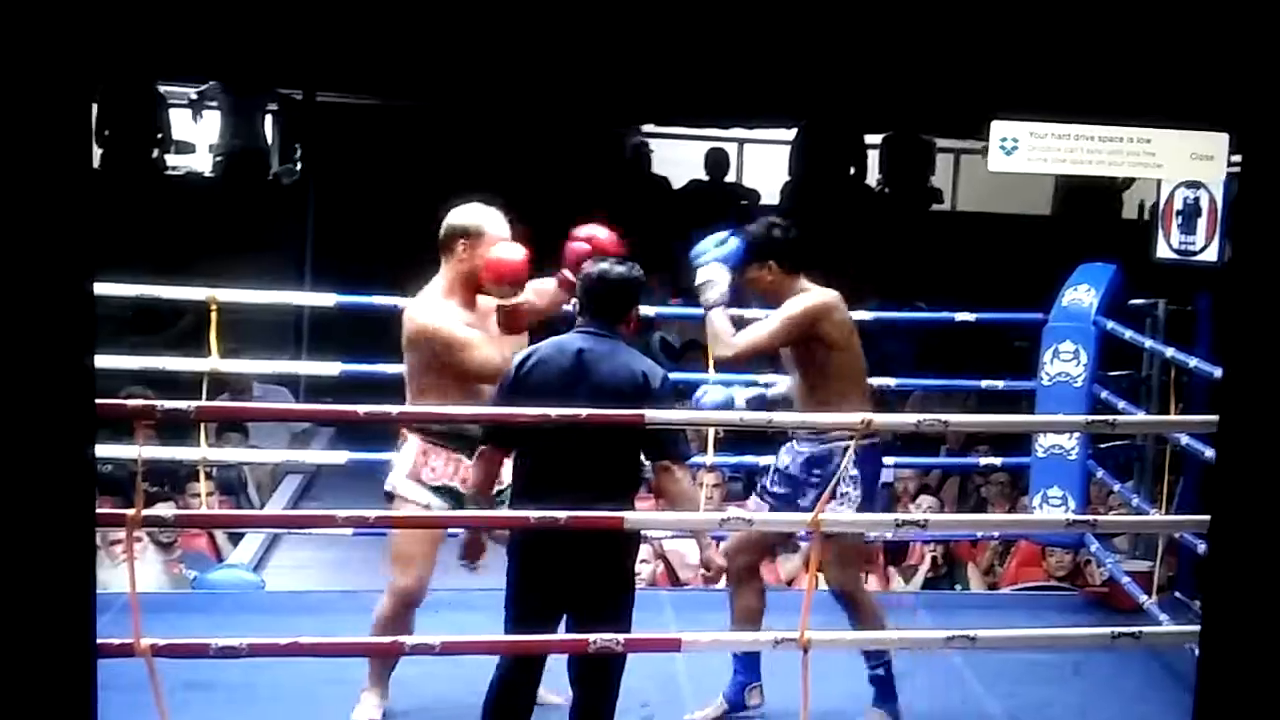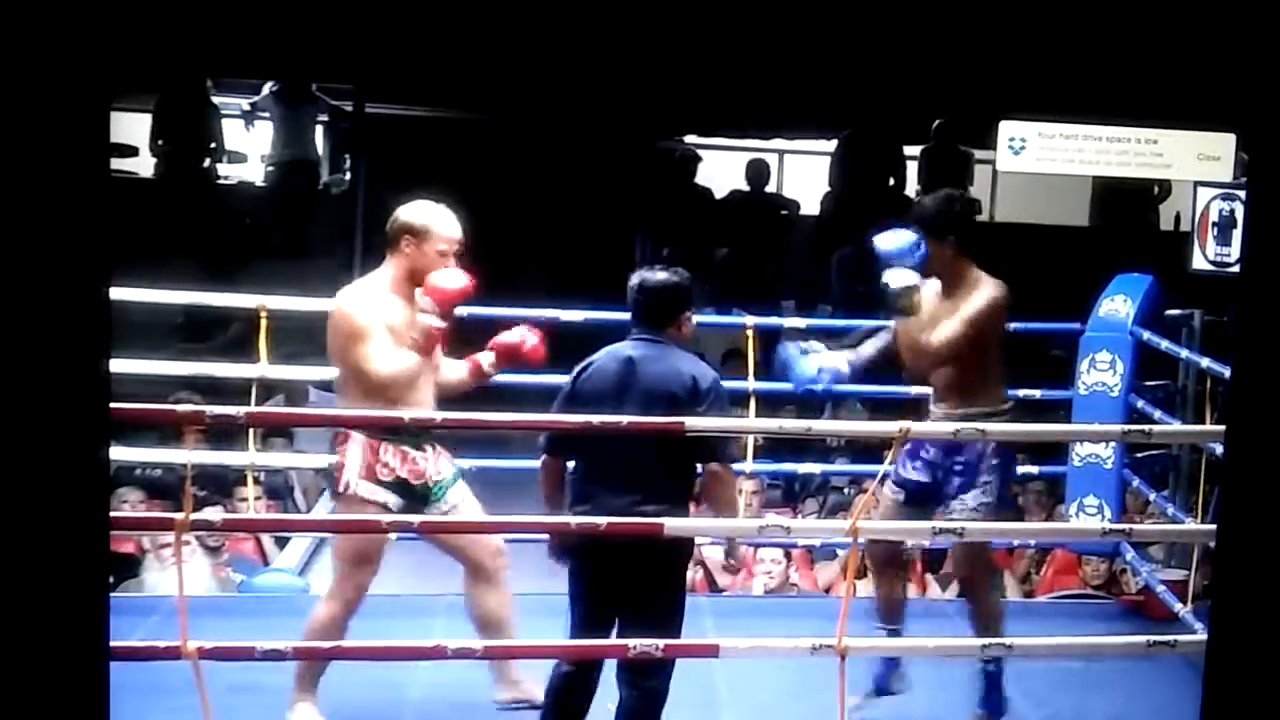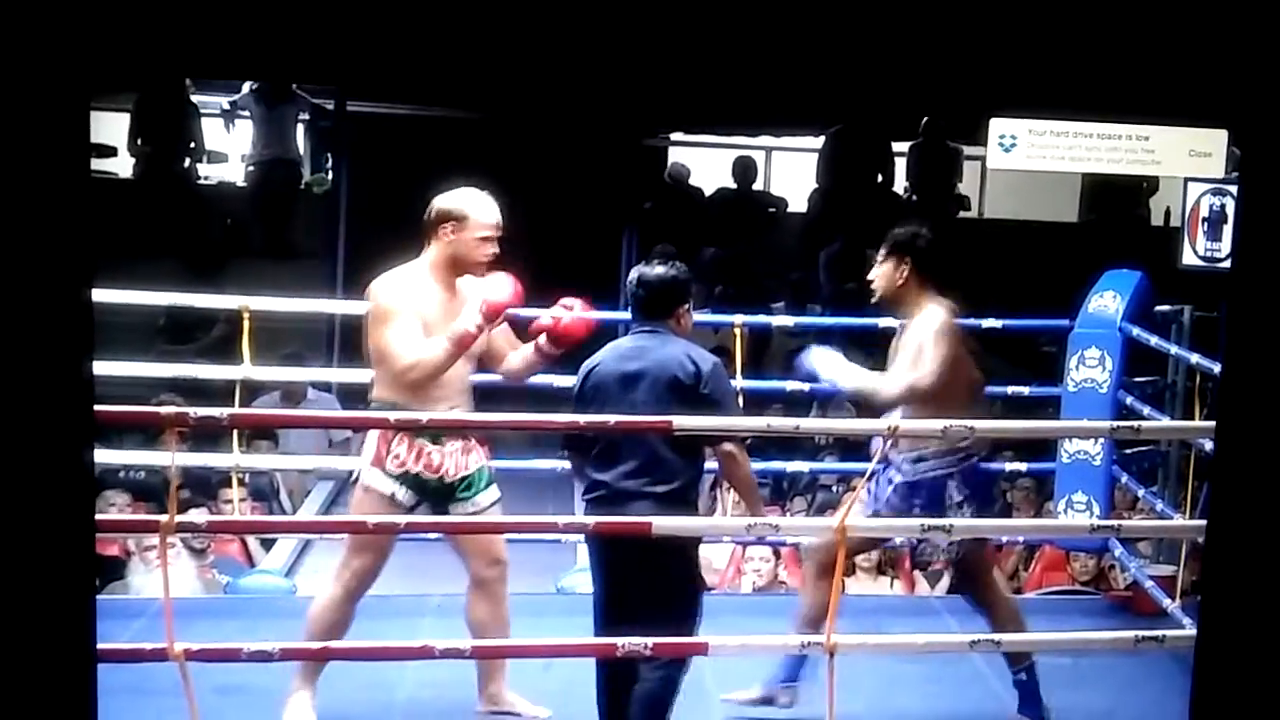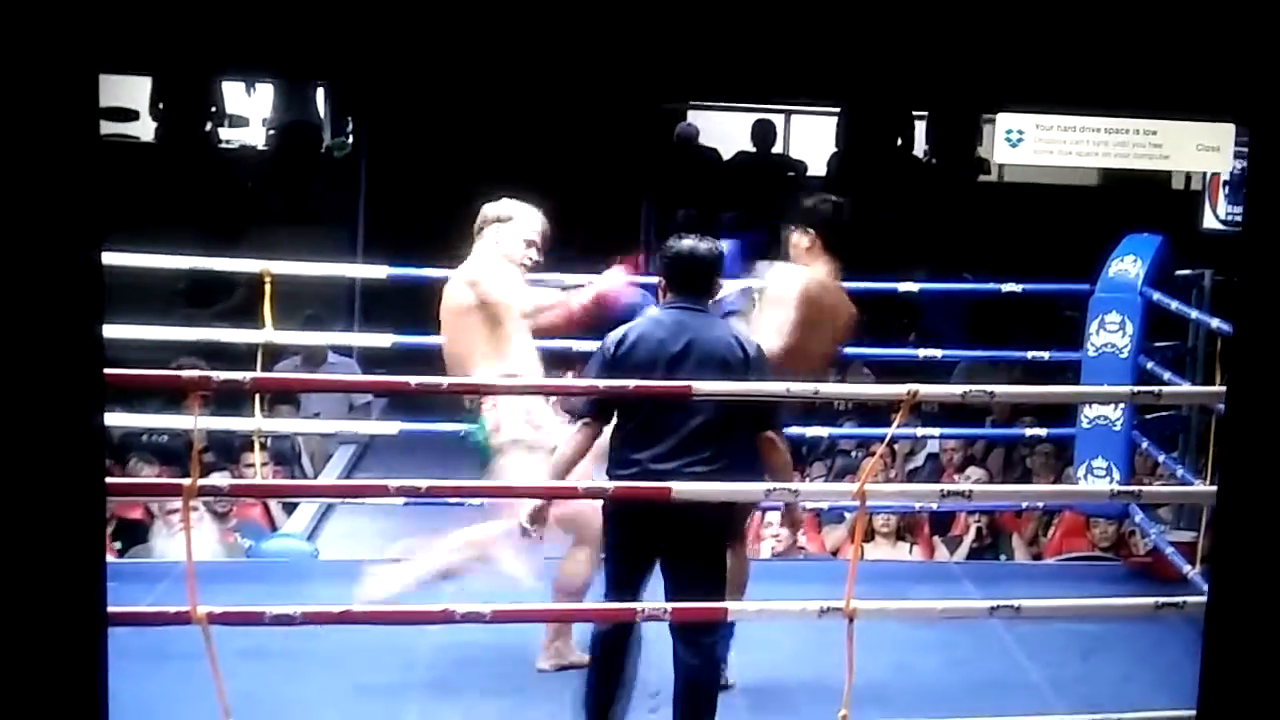
dt=0.7s
person 1, frame 1
left shoulder: (486, 297)
right shoulder: (431, 317)
right elbow: (500, 367)
left wrist: (568, 277)
right wrist: (516, 319)
right hip: (432, 457)
right knee: (407, 587)
person 1, frame 2
left shoulder: (422, 304)
right shoulder: (358, 303)
right elbow: (388, 383)
left wrist: (491, 360)
right wrist: (423, 343)
left hip: (427, 454)
right hip: (374, 455)
left knee: (489, 557)
right knee: (349, 588)
person 1, frame 3
left shoulder: (479, 292)
right shoulder: (393, 290)
left elbow: (508, 366)
right elbow: (409, 371)
left wrist: (546, 343)
right wrist: (460, 336)
left hip: (461, 449)
right hip: (399, 445)
left knee: (491, 567)
right knee: (356, 573)
person 1, frame 4
left shoulder: (495, 291)
right shoulder: (484, 272)
right elbow: (531, 306)
right wrist: (593, 295)
left hip: (529, 421)
right hip: (518, 414)
left knee: (588, 530)
left ankle: (558, 646)
person 2, frame 1
left shoulder: (810, 306)
right shoulder: (800, 307)
left elbow: (729, 351)
left wrist: (715, 296)
right wrist: (745, 397)
left hip: (845, 455)
right hip: (804, 452)
left knee: (845, 582)
right knee: (739, 555)
person 2, frame 2
left shoulder: (987, 296)
right shoulder: (930, 287)
left elbow: (921, 361)
right elbow: (897, 337)
left wrist: (904, 302)
right wrist: (844, 361)
left hip: (977, 445)
right hip: (932, 438)
left knee: (972, 575)
right knee: (881, 548)
right ankle: (888, 668)
person 2, frame 3
left shoulder: (934, 321)
right shoulder: (918, 323)
left elbow: (920, 387)
right elbow: (973, 385)
left wrist: (843, 371)
left hip: (944, 476)
right hip: (902, 471)
left knee: (981, 588)
right knee: (818, 559)
person 2, frame 4
left shoulder: (791, 278)
right shoulder: (847, 311)
left elbow: (771, 350)
left wrist: (738, 313)
right knee: (735, 534)
right ankle: (717, 659)
person 3, frame 1
left shoulder: (530, 362)
right shoulder: (646, 376)
left elbow: (491, 452)
right elbow: (670, 468)
right wrist: (702, 540)
left hip: (534, 530)
right hip: (606, 536)
left knee: (520, 655)
right knee: (596, 665)
person 3, frame 2
left shoulder: (589, 370)
right shoulder: (698, 379)
left elbow: (552, 462)
right elbow: (715, 469)
left hip: (591, 535)
right hip: (658, 539)
left knee: (581, 653)
right knee: (645, 668)
person 3, frame 3
left shoulder: (596, 365)
right shoulder: (698, 364)
left elbow: (574, 451)
right elbow: (727, 449)
right wrist: (758, 511)
left hip: (605, 520)
right hip: (667, 522)
left knee: (615, 642)
right knee: (666, 650)
person 3, frame 4
left shoulder: (625, 338)
right shoulder: (741, 347)
left elbow: (588, 424)
right elbow: (767, 436)
left hip: (631, 498)
right hip: (701, 503)
left knee: (616, 614)
right knee: (698, 630)
